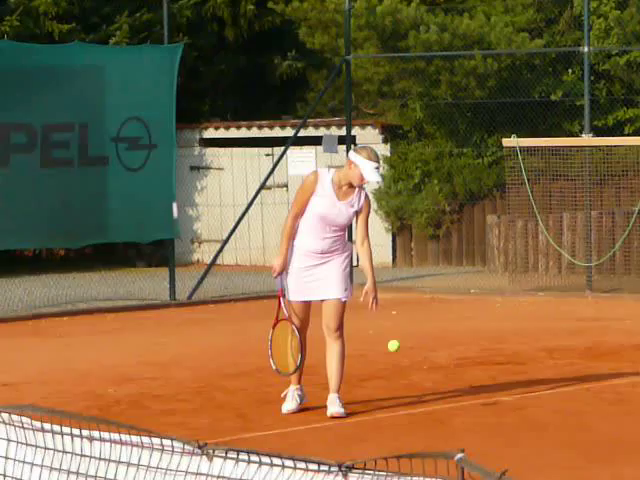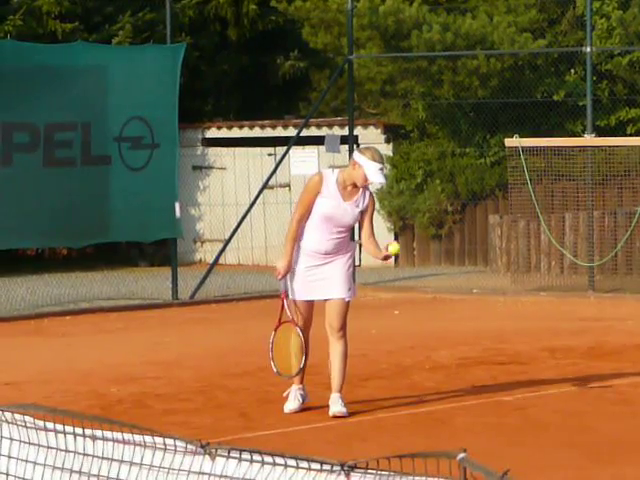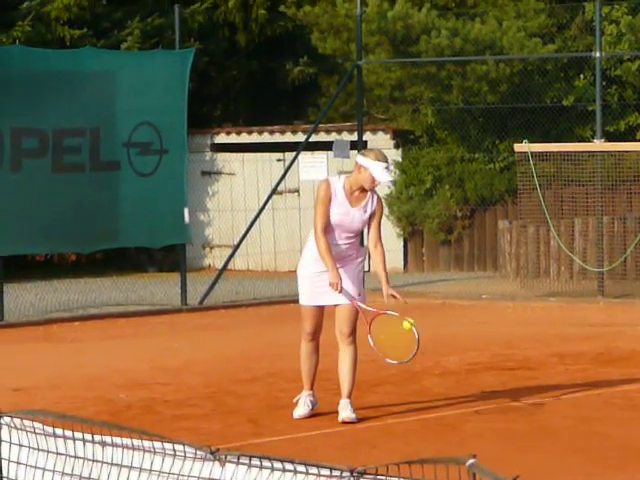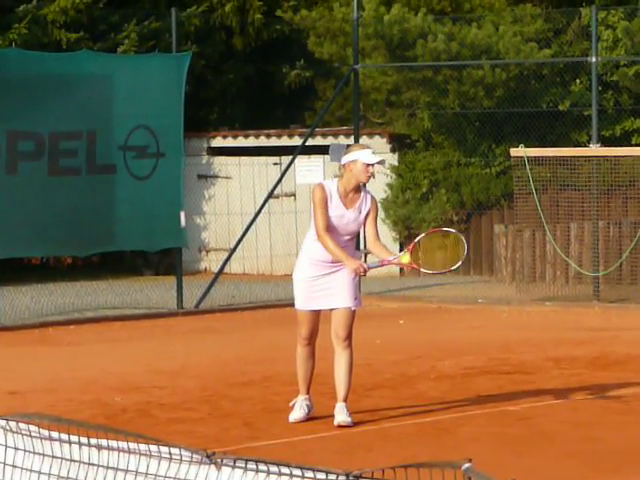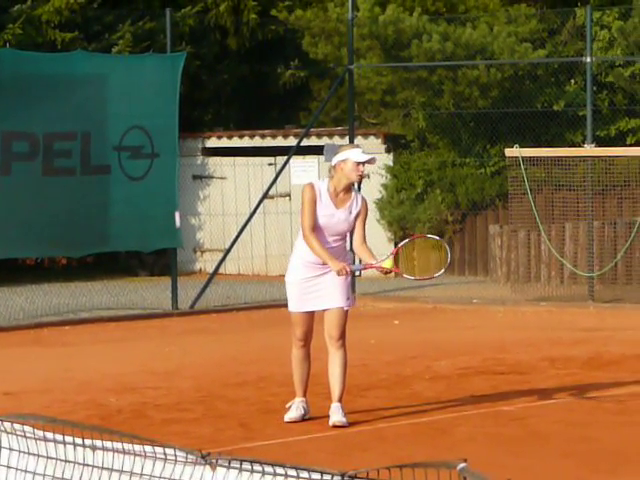
dt=0.4s
person 1, frame 1
left shoulder: (363, 199)
right shoulder: (316, 179)
left elbow: (362, 241)
right elbow: (293, 217)
left wrist: (370, 282)
right wrist: (282, 255)
left hip: (334, 262)
right hip: (301, 259)
left knee: (333, 331)
right knee: (297, 329)
left ankle: (334, 397)
right ankle: (295, 390)
person 1, frame 2
left shoulder: (368, 199)
right shoulder: (320, 180)
left elbow: (367, 236)
right elbow: (297, 219)
left wrist: (379, 254)
right wrist: (286, 257)
left hip: (339, 262)
right hip: (305, 260)
left knee: (337, 330)
right knee: (301, 328)
left ankle: (336, 396)
right ankle: (298, 389)
person 1, frame 3
left shoulder: (375, 203)
right shoulder: (328, 187)
left elbow: (375, 244)
right elbow: (319, 232)
left wrist: (385, 283)
right wrist: (331, 270)
left hip: (349, 268)
right hip: (315, 265)
left knee: (347, 335)
right knee: (310, 334)
left ankle: (345, 402)
right ankle: (307, 395)
person 1, frame 4
left shoulder: (369, 202)
right shoulder: (322, 190)
left elbow: (372, 242)
right elbow: (322, 233)
left wrist: (395, 258)
right wrist: (348, 260)
left hip: (344, 272)
right hip: (311, 268)
left knee: (343, 340)
right knee: (305, 339)
left ankle: (341, 406)
right ankle: (303, 399)
person 1, frame 5
left shoulder: (359, 203)
right shoulder: (312, 190)
left elbow: (359, 243)
right elbow: (308, 233)
left wrist: (377, 263)
right wrist: (331, 260)
left hip: (336, 273)
right hip: (303, 270)
left knee: (336, 340)
right knee: (300, 340)
left ankle: (337, 406)
right ankle: (300, 401)
